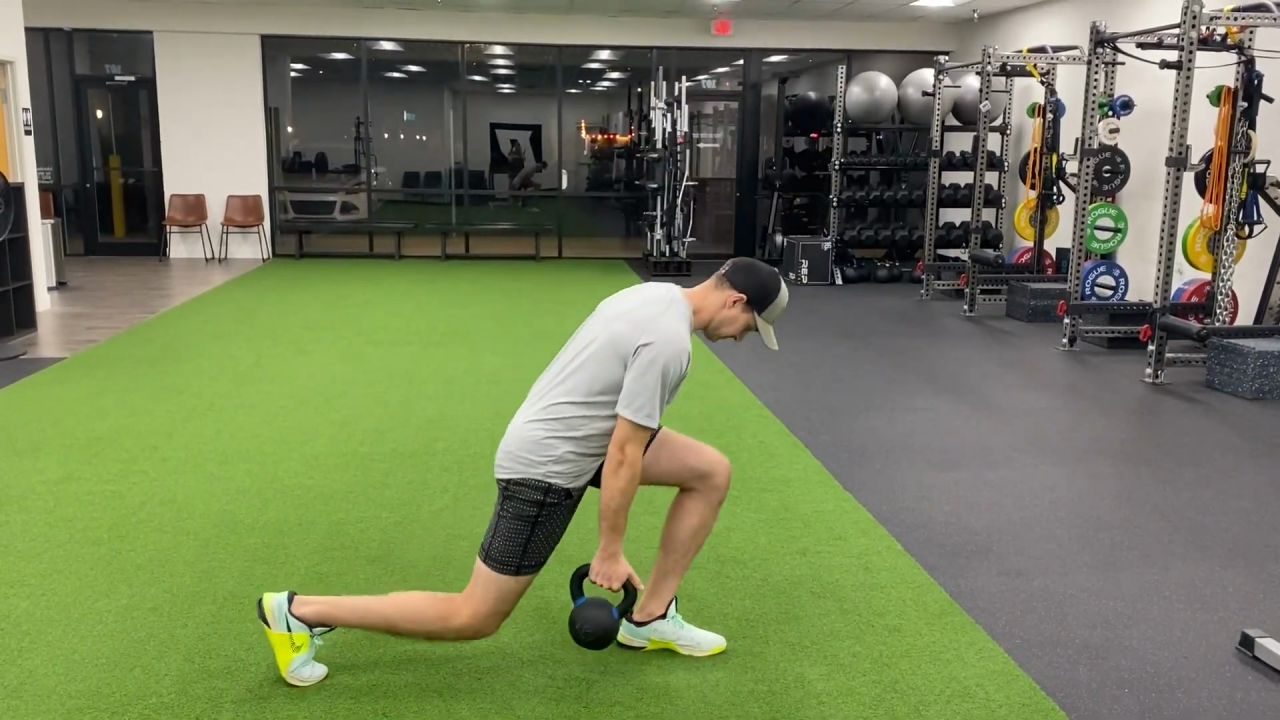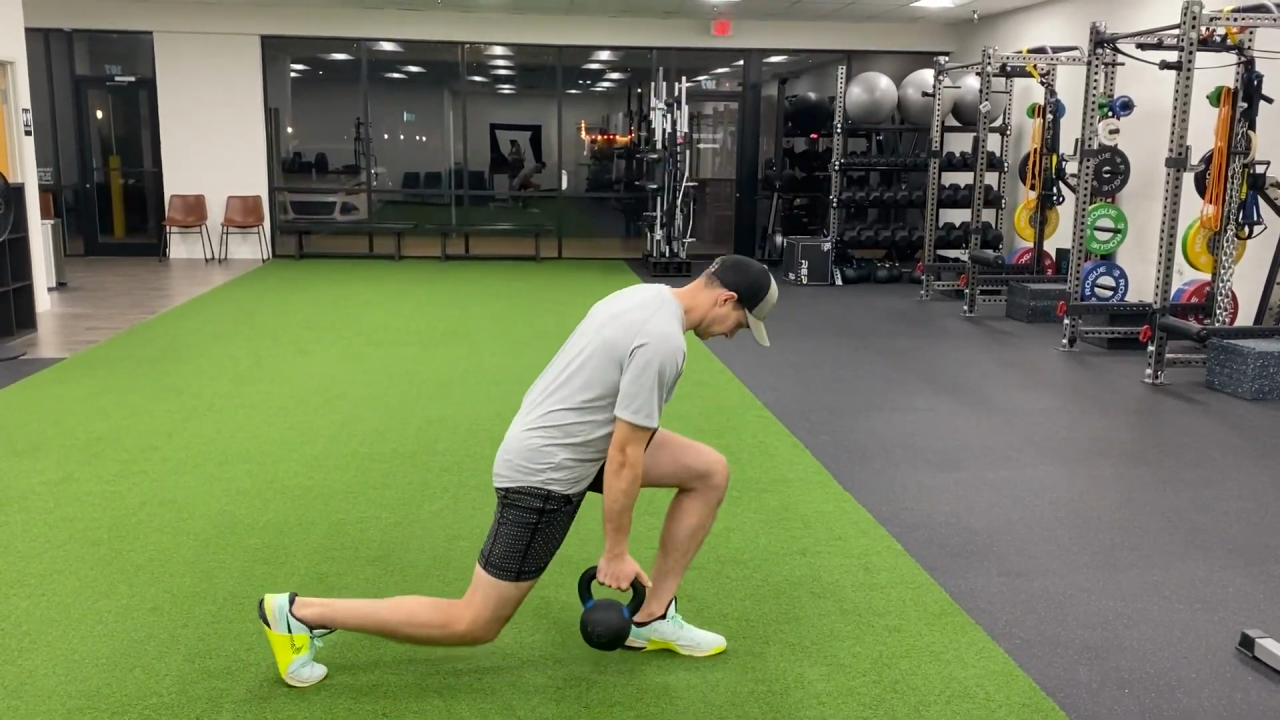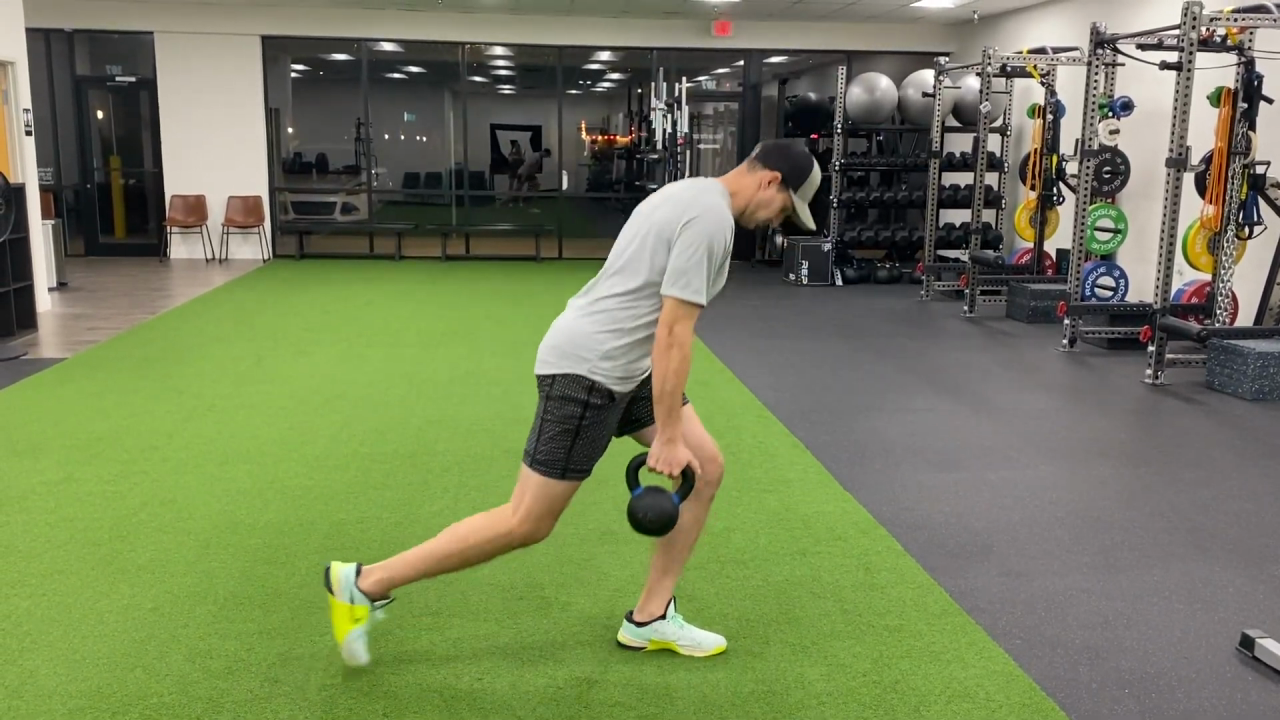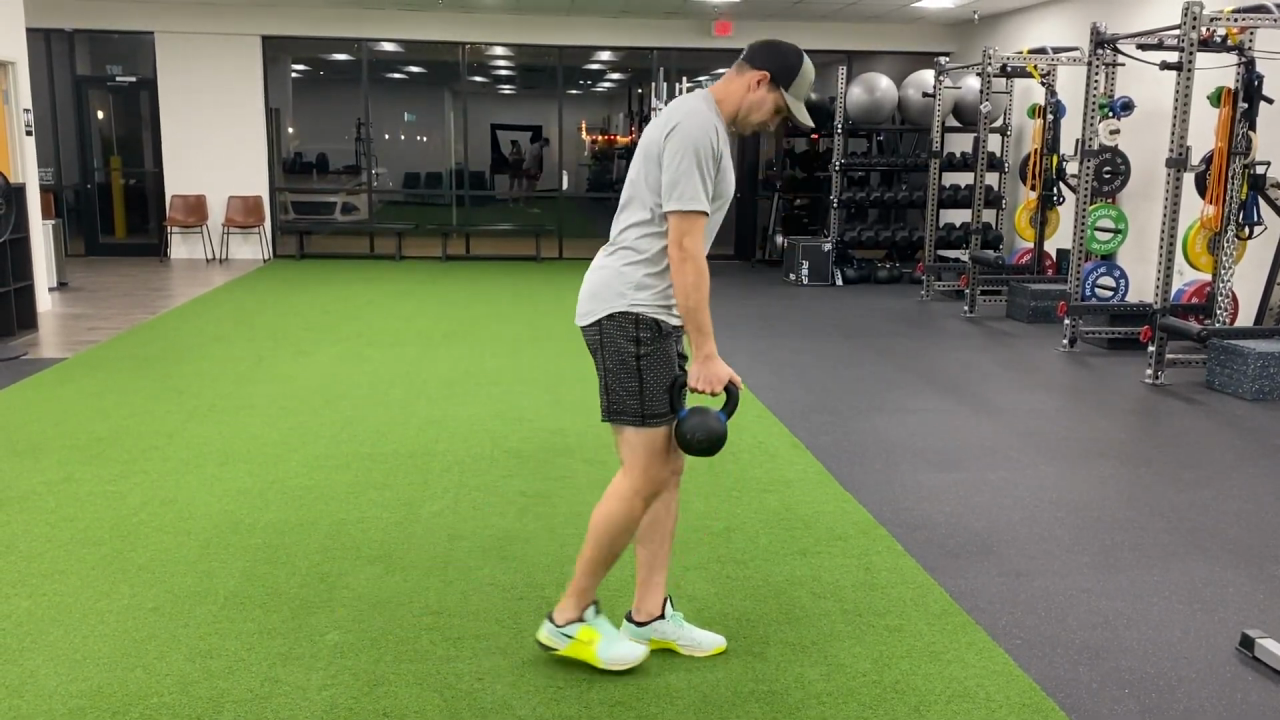
dt=0.3s
person 1, frame 1
left shoulder: (656, 294)
right shoulder: (668, 344)
right elbow: (624, 456)
right wrist: (610, 552)
left hip: (559, 439)
right hip: (548, 466)
left knee: (712, 473)
right knee: (475, 616)
left ankle: (651, 616)
right ankle: (298, 612)
person 1, frame 2
left shoulder: (646, 296)
right shoulder: (663, 344)
right elbow: (625, 458)
right wrist: (616, 553)
left hip: (559, 443)
right hip: (547, 472)
left knee: (710, 472)
right knee: (473, 624)
left ankle: (652, 618)
right ankle: (297, 615)
person 1, frame 3
left shoulder: (690, 195)
right shoulder: (710, 219)
right elbow: (674, 333)
right wrist: (666, 437)
left hip: (620, 362)
right hip: (588, 368)
left knee: (707, 467)
right knee: (528, 519)
left ankle: (651, 616)
right ankle: (365, 583)
person 1, frame 4
left shoulder: (700, 122)
right shoulder: (697, 127)
right elbow: (685, 250)
left wrist: (698, 339)
right wrist: (706, 354)
left hip: (649, 308)
right hip: (630, 310)
left knee: (662, 469)
right knee: (646, 477)
left ankle: (648, 615)
right ankle: (568, 616)
